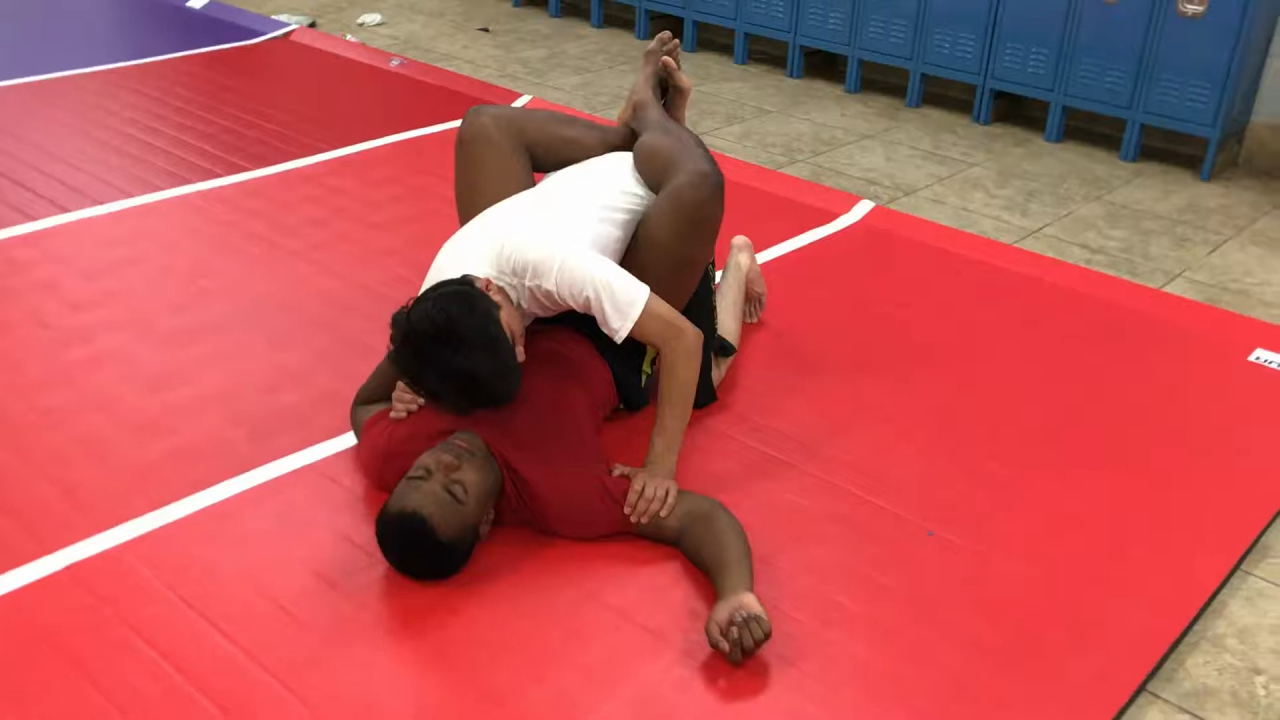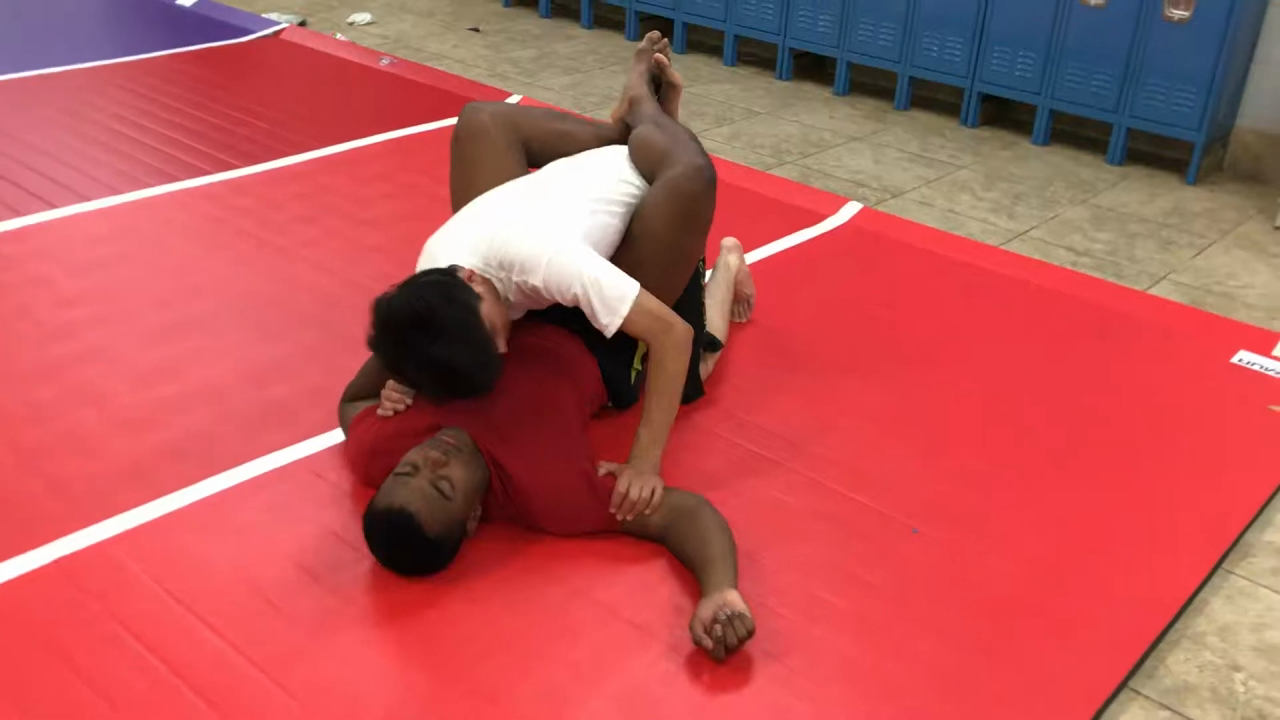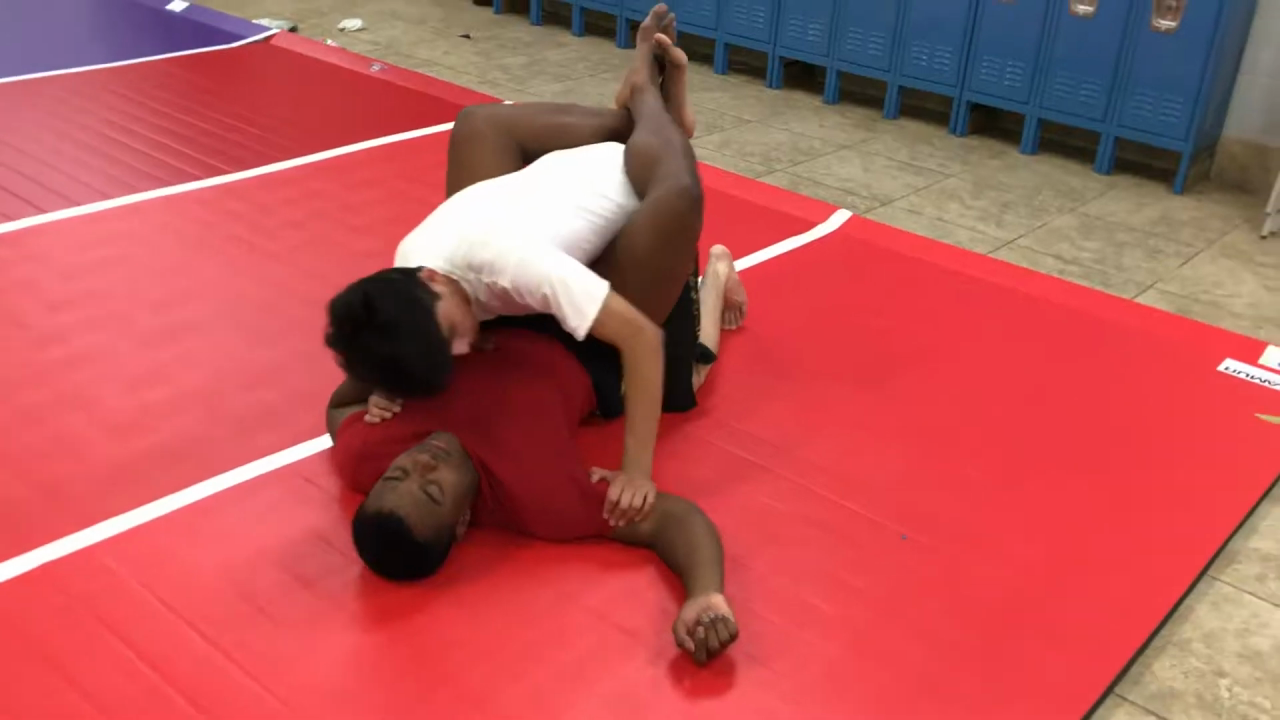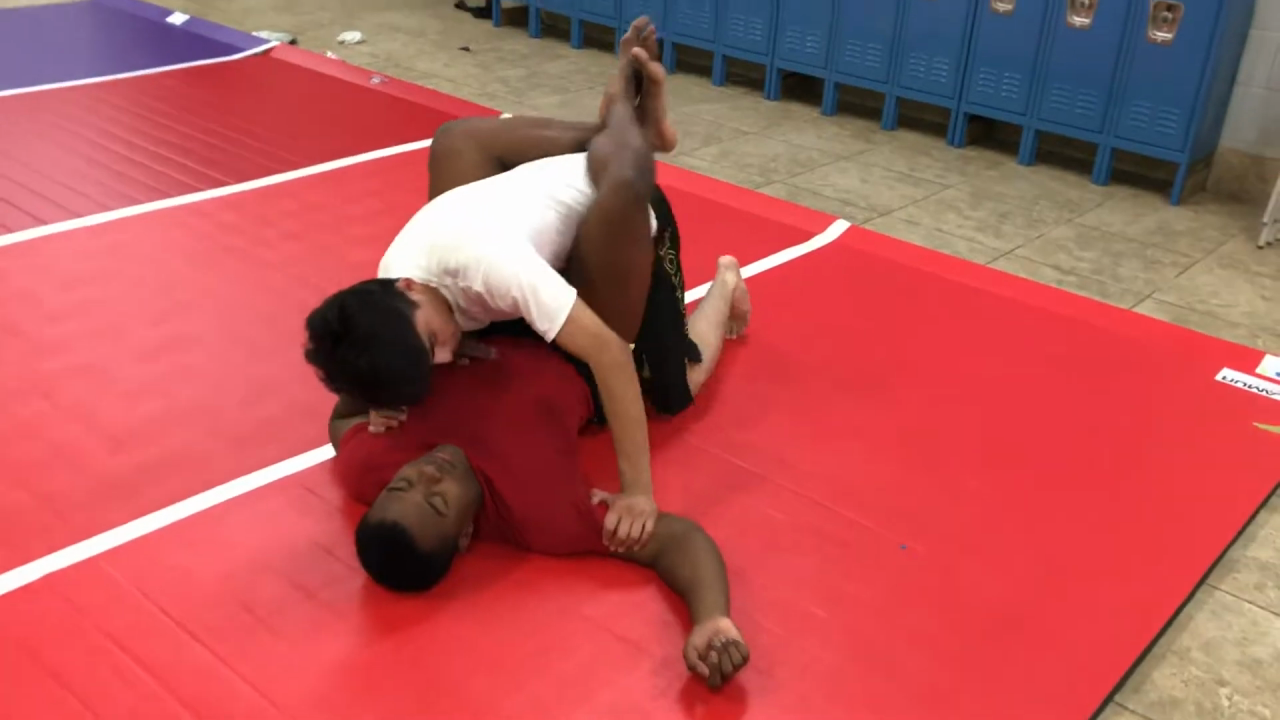
dt=0.2s
person 1, frame 1
left shoulder: (550, 262)
right shoulder: (441, 293)
left elbow: (683, 340)
left wrist: (660, 467)
right wrist: (416, 380)
left hip: (646, 201)
right hip: (578, 191)
left knee: (698, 386)
person 1, frame 2
left shoulder: (538, 258)
right shoulder: (431, 279)
left elbow: (672, 335)
left wrist: (645, 463)
right wrist: (405, 379)
left hip: (642, 197)
right hip: (570, 184)
left knee: (684, 384)
person 1, frame 3
left shoulder: (508, 258)
right shoulder: (408, 268)
left elbow: (644, 338)
left wrist: (637, 470)
right wrist: (387, 385)
left hip: (634, 202)
left knee: (677, 393)
person 1, frame 4
left shoulder: (484, 260)
right shoulder: (388, 285)
left elbow: (607, 354)
left wrist: (637, 490)
right wrist: (388, 402)
left hip: (614, 211)
right hip: (548, 188)
left knee: (670, 393)
person 2, frame 1
left shoulder: (386, 458)
right shoulder: (562, 499)
left elbow: (366, 403)
right elbow: (698, 514)
right wrist: (735, 593)
right ankle: (737, 263)
person 2, frame 2
left shoulder: (374, 455)
right shoulder: (548, 494)
left elbow: (354, 400)
right elbow: (685, 511)
right wrist: (720, 591)
right ankle: (726, 264)
person 2, frame 3
left shoulder: (361, 459)
right shoulder: (539, 499)
left elbow: (341, 405)
right elbow: (677, 517)
right wrist: (705, 594)
right ankle: (714, 274)
person 2, frame 4
left shoulder: (364, 469)
right shoulder: (539, 514)
left elbow: (343, 419)
right elbow: (675, 538)
right wrist: (710, 617)
right ankle: (723, 284)
